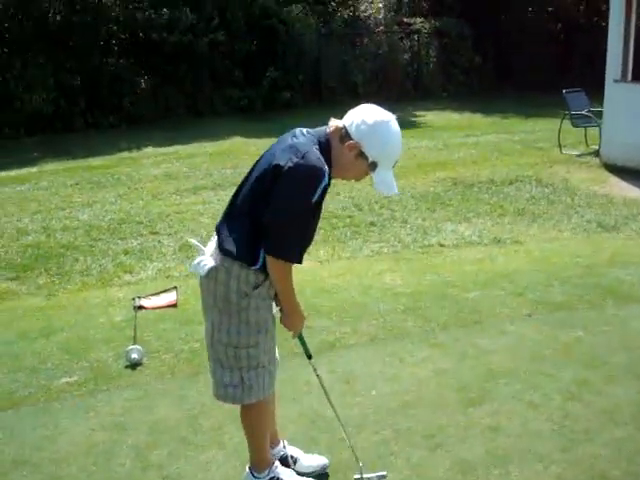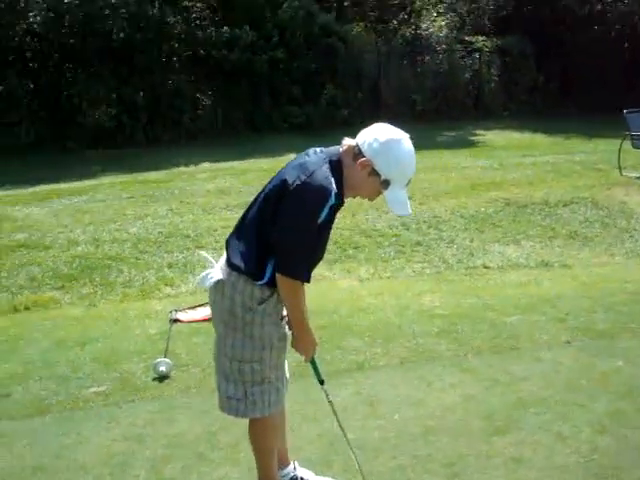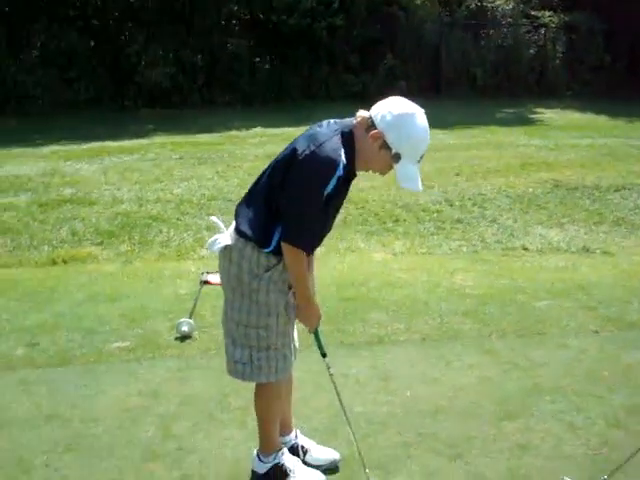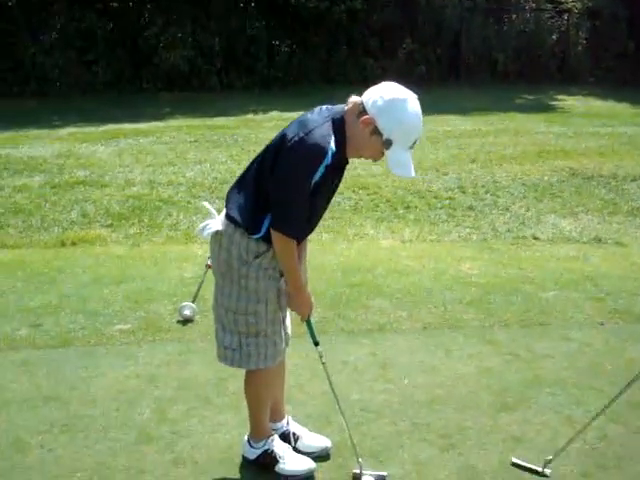
dt=0.2s
person 1, frame 1
left shoulder: (306, 141)
right shoulder: (309, 171)
right elbow: (279, 252)
left wrist: (282, 295)
right wrist: (291, 307)
left hip: (242, 265)
right hip: (239, 276)
left knee: (264, 369)
right knee: (253, 379)
person 1, frame 2
left shoulder: (322, 162)
right shoulder: (317, 189)
right elbow: (288, 270)
left wrist: (298, 315)
right wrist: (302, 329)
left hip: (260, 287)
right hip: (248, 293)
left knee: (274, 387)
right knee: (262, 396)
person 1, frame 3
left shoulder: (339, 138)
right shoulder: (326, 160)
right elbow: (293, 240)
left wrist: (307, 282)
right wrist: (307, 300)
left hip: (274, 254)
right hip: (257, 259)
left knee: (283, 356)
right knee: (270, 364)
left ankle: (287, 437)
person 1, frame 4
left shoulder: (334, 128)
right shoulder: (314, 147)
right elbow: (283, 228)
left wrist: (300, 270)
right wrist: (298, 288)
left hip: (269, 241)
right hip: (248, 244)
left knee: (276, 342)
right knee: (261, 350)
left ankle: (278, 423)
right ankle: (260, 443)
